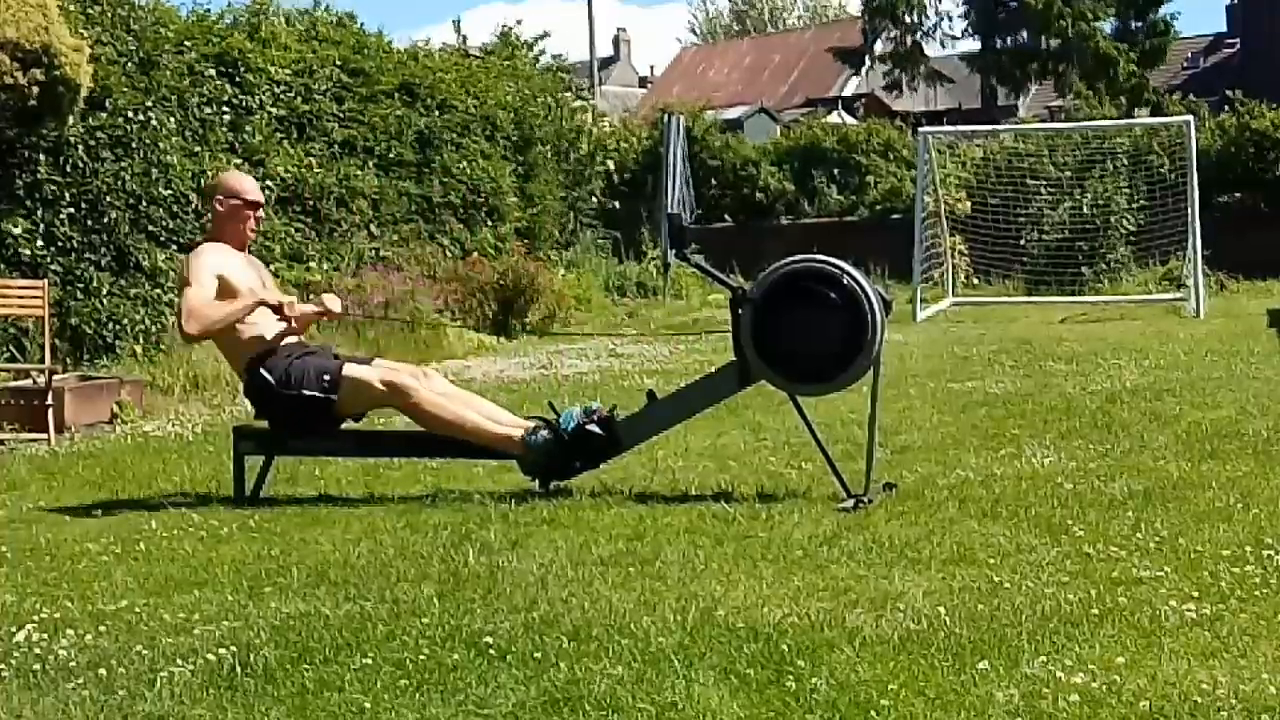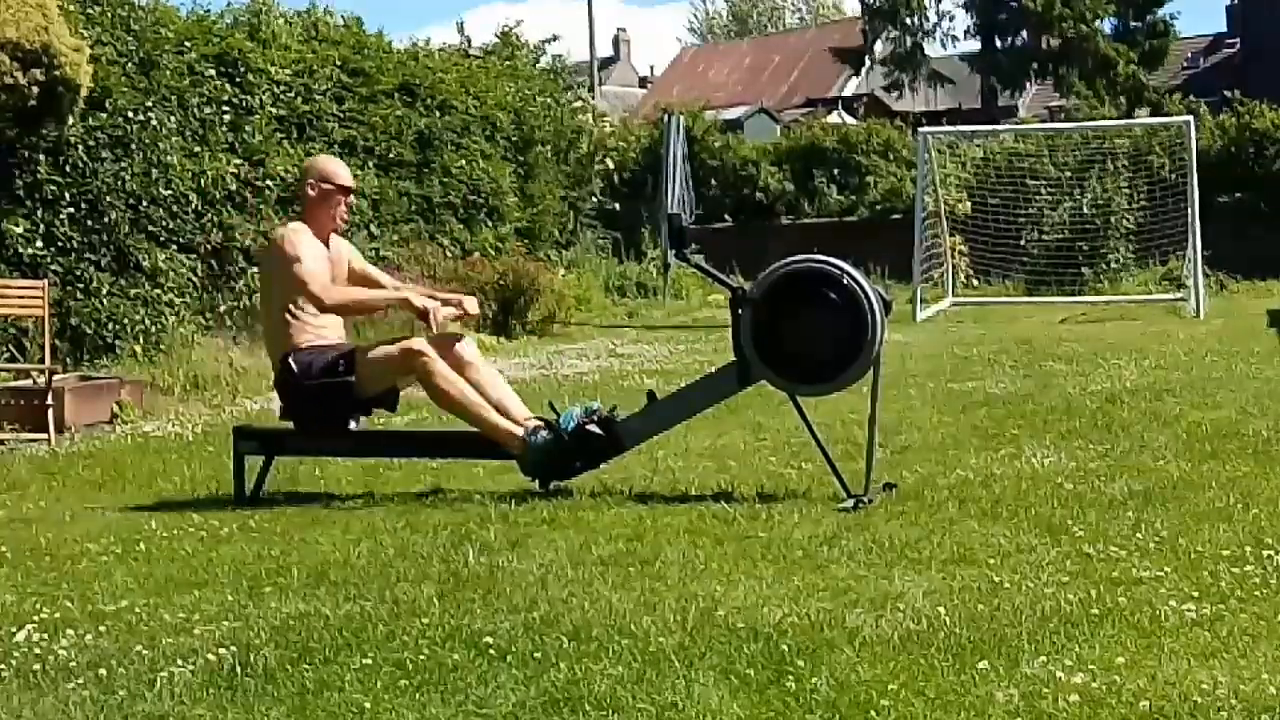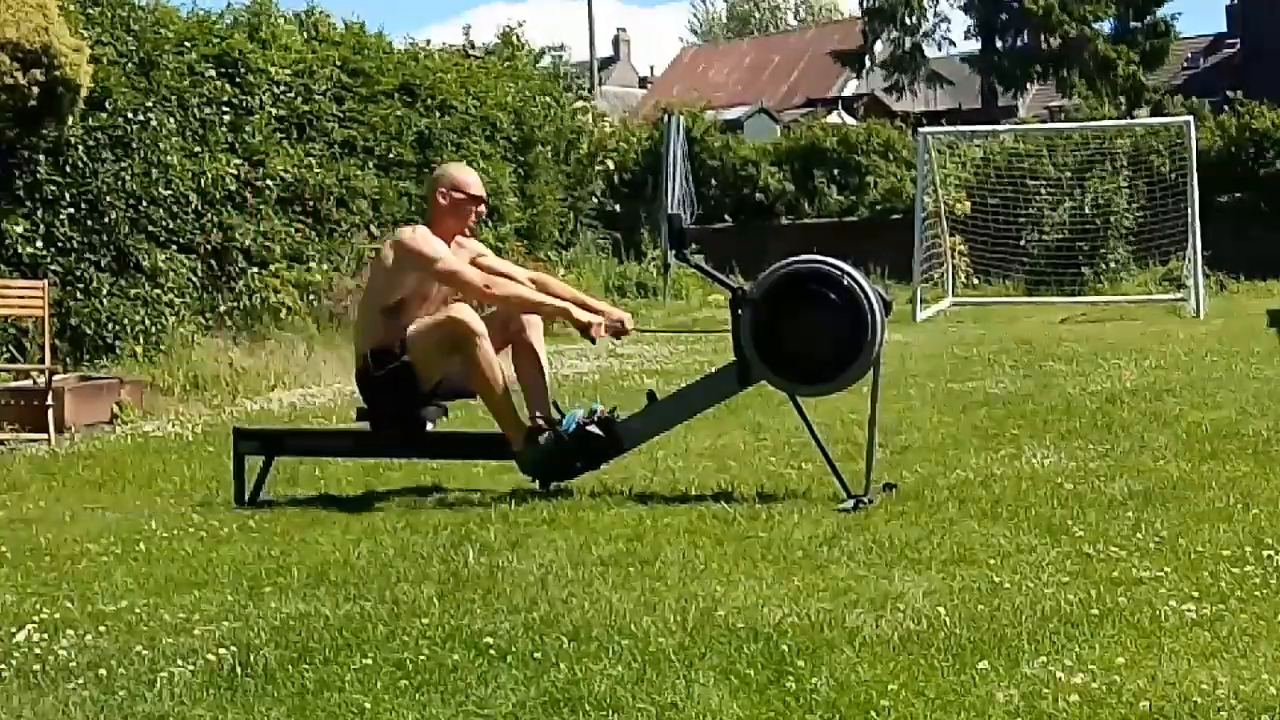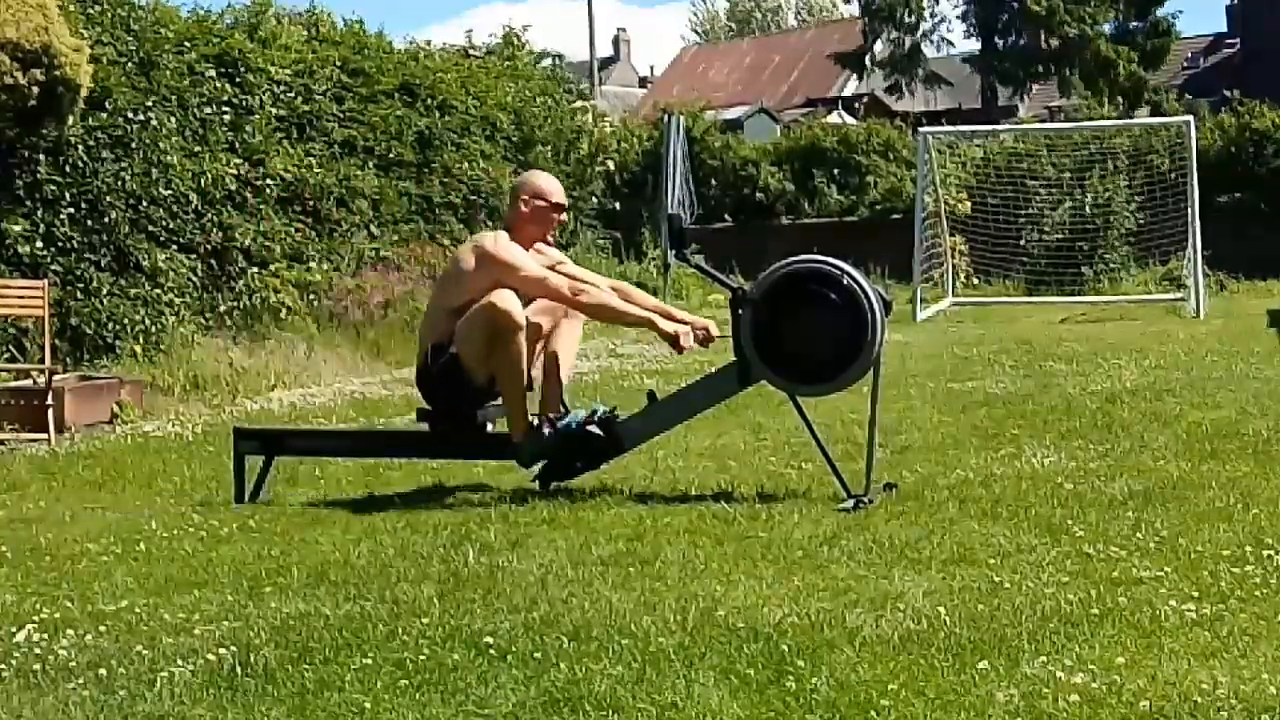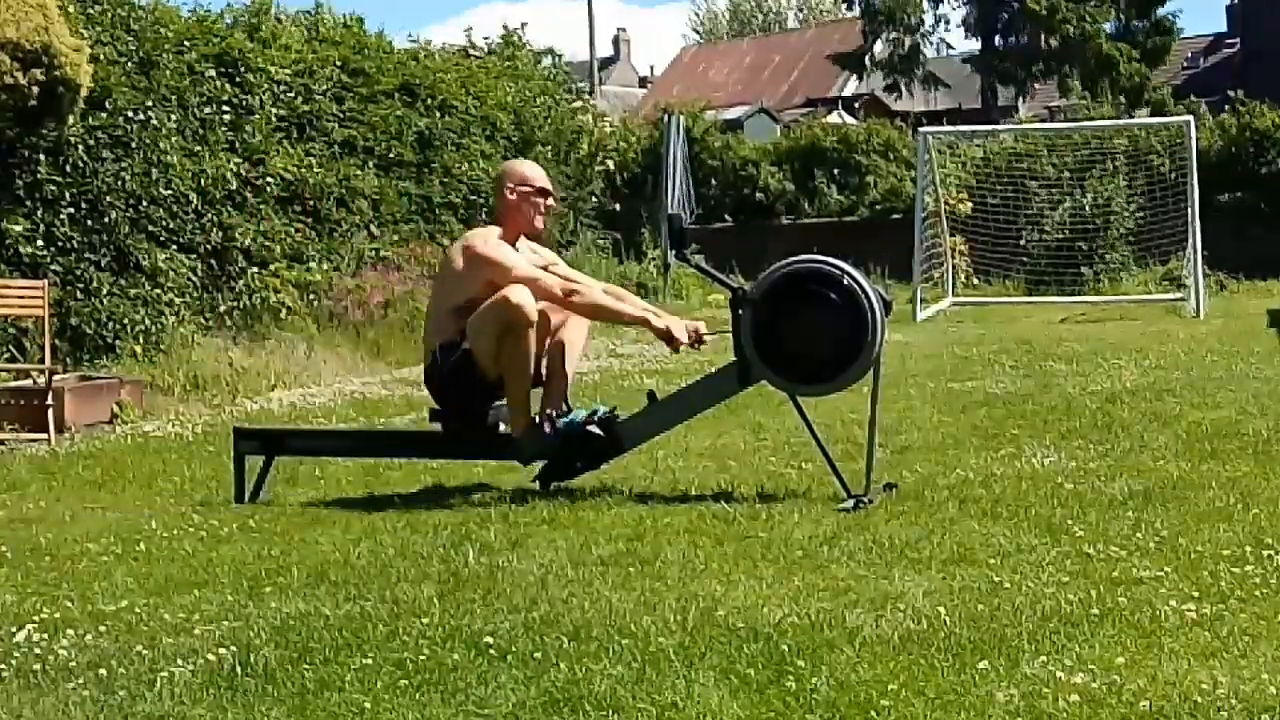
dt=0.3s
person 1, frame 1
left shoulder: (247, 260)
right shoulder: (206, 258)
right elbow: (191, 326)
left wrist: (315, 309)
right wrist: (260, 299)
left hip: (310, 360)
right hip: (279, 376)
left knee: (425, 377)
right knee: (397, 385)
left ankle: (538, 431)
right ankle: (524, 446)
person 1, frame 2
left shoulder: (337, 244)
right shoulder: (290, 239)
left elbow: (392, 286)
right elbow: (322, 298)
left wrist: (439, 303)
right wrist: (406, 298)
left hip: (342, 366)
right hip: (304, 379)
left knee: (456, 344)
right knee: (417, 352)
left ankle: (533, 429)
right ankle: (521, 443)
person 1, frame 3
left shoulder: (465, 249)
right shoulder: (413, 242)
left elbow: (531, 280)
right elbow: (486, 288)
left wrist: (599, 307)
right wrist: (569, 310)
left hip: (428, 365)
right hip: (383, 376)
left knee: (524, 313)
right knee: (461, 318)
left ankle: (543, 425)
right ankle: (525, 444)
person 1, frame 4
left shoulder: (541, 256)
right shoulder: (493, 250)
left elbow: (611, 288)
right elbow: (576, 294)
left wrist: (682, 317)
right wrist: (654, 321)
left hip: (484, 372)
right hip: (444, 376)
left knee: (568, 308)
right knee: (503, 303)
left ankle: (549, 420)
right ankle: (522, 435)
person 1, frame 5
left shoulder: (531, 253)
right shoulder: (482, 247)
left elbow: (600, 290)
right elbow: (568, 292)
left wrist: (669, 319)
right wrist: (649, 321)
left hip: (491, 370)
right hip: (451, 375)
left knee: (574, 309)
right knee: (516, 298)
left ankle: (552, 416)
right ankle: (523, 433)
